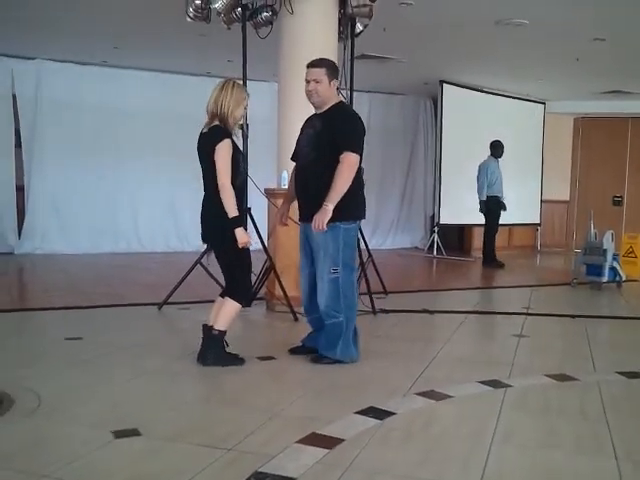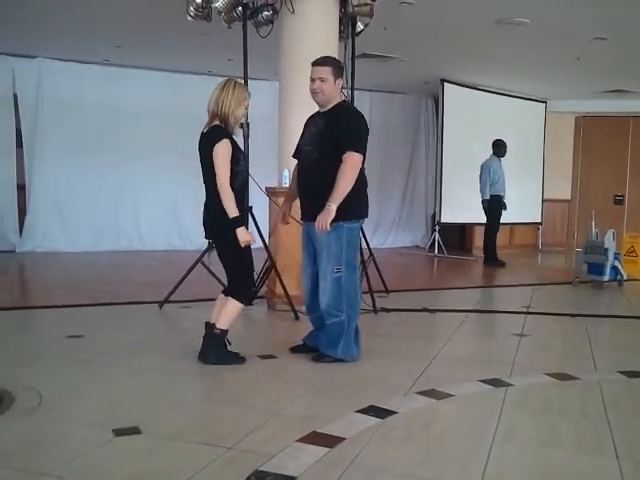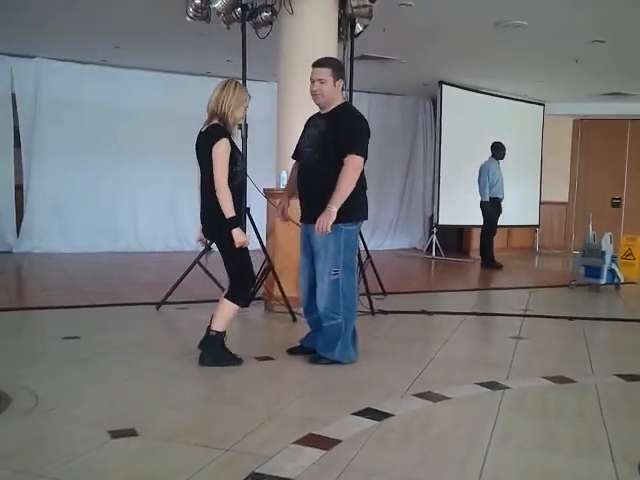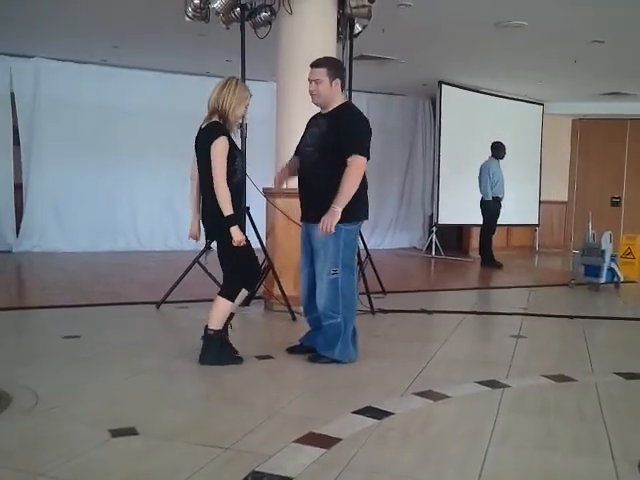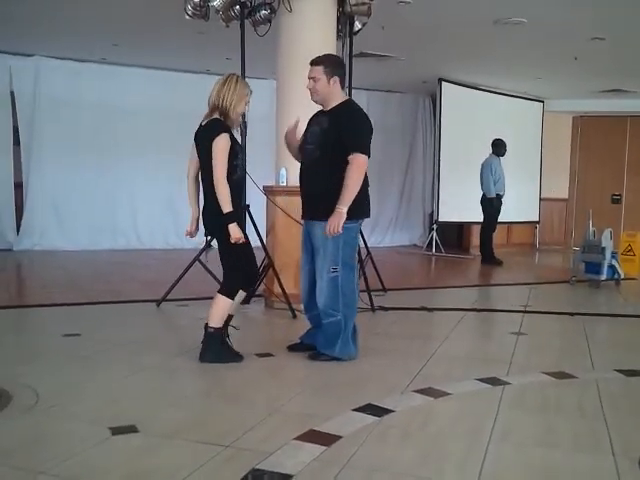
dt=0.1s
person 1, frame 1
left shoulder: (346, 119)
right shoulder: (310, 122)
left elbow: (349, 164)
left wrist: (328, 207)
right wrist: (287, 201)
left hip: (337, 216)
right hip: (311, 215)
left knee: (334, 280)
right knee: (312, 281)
left ankle: (341, 347)
right ankle: (319, 338)
person 1, frame 2
left shoulder: (350, 118)
right shoulder: (313, 121)
left elbow: (352, 164)
left wrist: (331, 207)
right wrist: (289, 199)
left hip: (340, 215)
right hip: (312, 214)
left knee: (336, 280)
right knee: (314, 280)
left ankle: (342, 346)
right ankle: (320, 337)
person 1, frame 3
left shoulder: (351, 120)
right shoulder: (313, 122)
left elbow: (353, 166)
right elbow: (301, 163)
left wrist: (332, 209)
right wrist: (287, 195)
left hip: (338, 218)
right hip: (311, 216)
left knee: (334, 282)
right knee: (311, 282)
left ankle: (339, 348)
right ankle: (317, 338)
person 1, frame 4
left shoulder: (352, 119)
right shoulder: (315, 121)
left elbow: (356, 166)
right elbow: (302, 160)
left wrist: (336, 210)
right wrist: (287, 171)
left hip: (338, 217)
right hip: (312, 215)
left knee: (333, 281)
right knee: (311, 281)
left ankle: (338, 347)
right ankle: (317, 337)
person 1, frame 5
left shoulder: (353, 117)
right shoulder: (317, 118)
left elbow: (357, 164)
right elbow: (303, 157)
left wrist: (341, 210)
right wrist: (292, 139)
left hip: (337, 214)
right hip: (314, 213)
left knee: (334, 279)
right knee: (312, 279)
left ankle: (339, 345)
right ankle: (318, 335)
person 2, frame 1
left shoulder: (207, 134)
right shoulder: (222, 136)
right elbow: (225, 186)
right wrist: (238, 225)
left hip: (215, 221)
right hip: (224, 222)
left knee: (233, 283)
right knee: (242, 286)
left ankle: (210, 343)
right ankle: (213, 347)
person 2, frame 2
left shoulder: (209, 133)
right shoulder: (221, 136)
right elbow: (224, 186)
right wrist: (239, 225)
left hip: (218, 220)
right hip: (226, 222)
left knee: (236, 282)
right knee: (244, 285)
left ankle: (211, 341)
right ankle: (214, 346)
person 2, frame 3
left shoulder: (205, 133)
right shoulder: (220, 136)
right elbow: (221, 185)
left wrist: (204, 225)
right wrist: (234, 226)
left hip: (214, 220)
right hip: (224, 221)
left knee: (243, 280)
right knee: (241, 284)
left ankle: (213, 337)
right ankle: (212, 347)
person 2, frame 4
left shoulder: (204, 131)
right shoulder: (219, 133)
left elbow: (196, 179)
right elbow: (220, 183)
left wrist: (196, 218)
right wrist: (233, 223)
left hip: (215, 217)
right hip: (224, 218)
left knee: (250, 272)
right knee: (235, 280)
left ankle: (217, 333)
right ankle: (212, 346)
person 2, frame 5
left shoulder: (205, 128)
right shoulder: (221, 130)
left elbow: (193, 174)
right elbow: (220, 179)
left wrist: (195, 215)
right wrist: (231, 221)
left hip: (214, 214)
right hip: (224, 215)
left knee: (248, 273)
right knee: (236, 278)
left ankle: (217, 331)
right ankle: (212, 345)
person 3, frame 1
left shoulder: (496, 164)
right shoulder: (486, 164)
right elbow: (482, 184)
left wrist: (501, 200)
right wrist: (482, 202)
left hip: (495, 200)
right hip: (489, 200)
left knee: (492, 230)
right knee: (491, 230)
left ankle: (490, 258)
right ankle: (489, 260)
person 3, frame 2
left shoulder: (498, 163)
right shoulder: (488, 163)
right elbow: (484, 183)
left wrist: (502, 199)
right wrist: (485, 201)
left hip: (497, 199)
right hip: (491, 199)
left knee: (493, 229)
right knee: (492, 229)
left ankle: (491, 257)
right ankle: (490, 259)
person 3, frame 3
left shoulder: (496, 165)
right shoulder: (487, 166)
right elbow: (483, 186)
right wrist: (486, 203)
left hip: (496, 202)
right hip: (490, 202)
left knee: (490, 231)
right knee: (488, 232)
left ankle: (488, 259)
right ankle: (487, 261)
person 3, frame 4
left shoulder: (496, 164)
right shoulder: (488, 165)
right elbow: (485, 185)
right wrist: (489, 202)
left hip: (495, 201)
right hip: (490, 201)
left knee: (489, 231)
right knee: (487, 231)
left ankle: (488, 258)
right ankle: (487, 260)
person 3, frame 5
left shoulder: (497, 162)
right shoulder: (489, 162)
right elbow: (487, 182)
right wrist: (493, 199)
left hip: (496, 198)
right hip: (490, 199)
left knee: (490, 228)
right knee: (488, 228)
left ankle: (488, 256)
right ankle: (487, 257)
